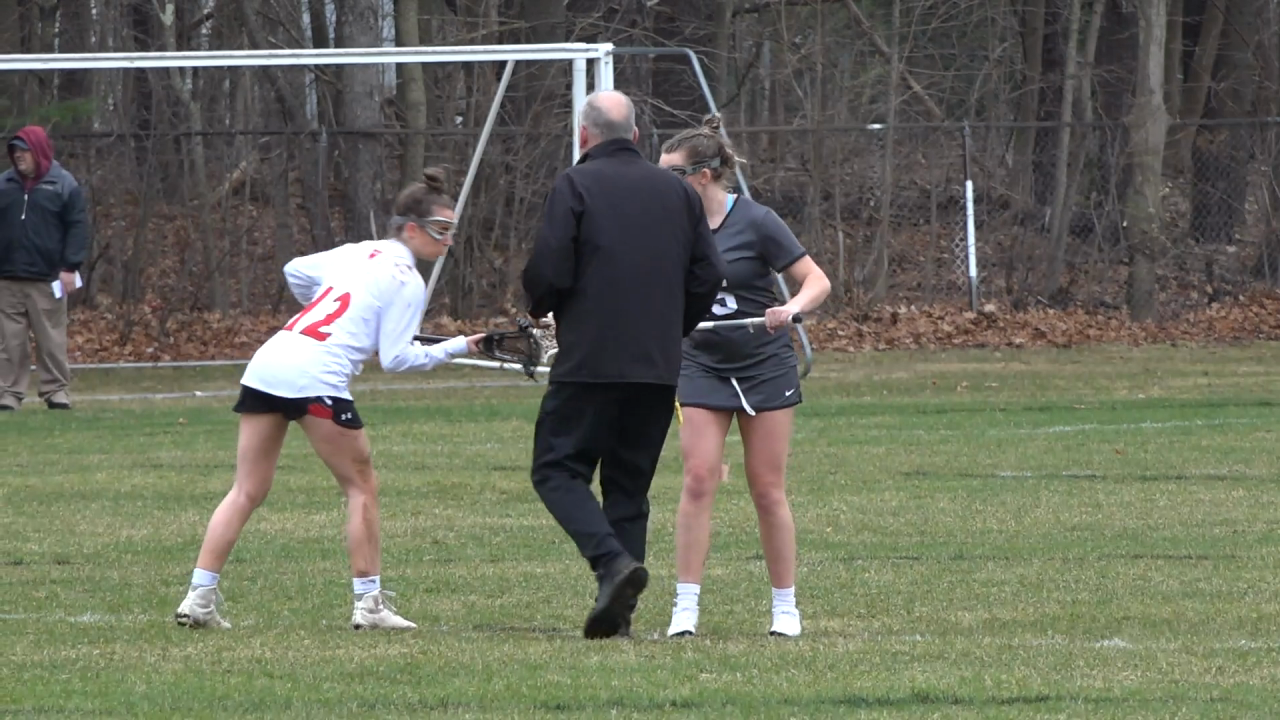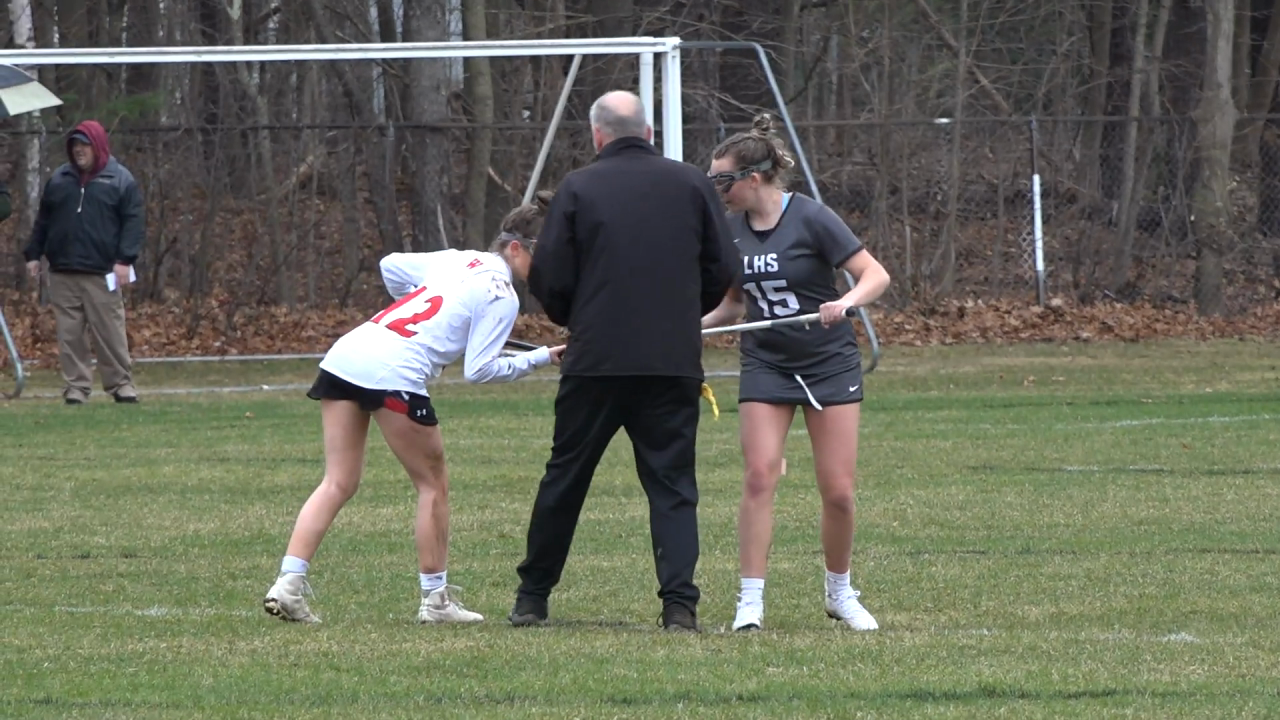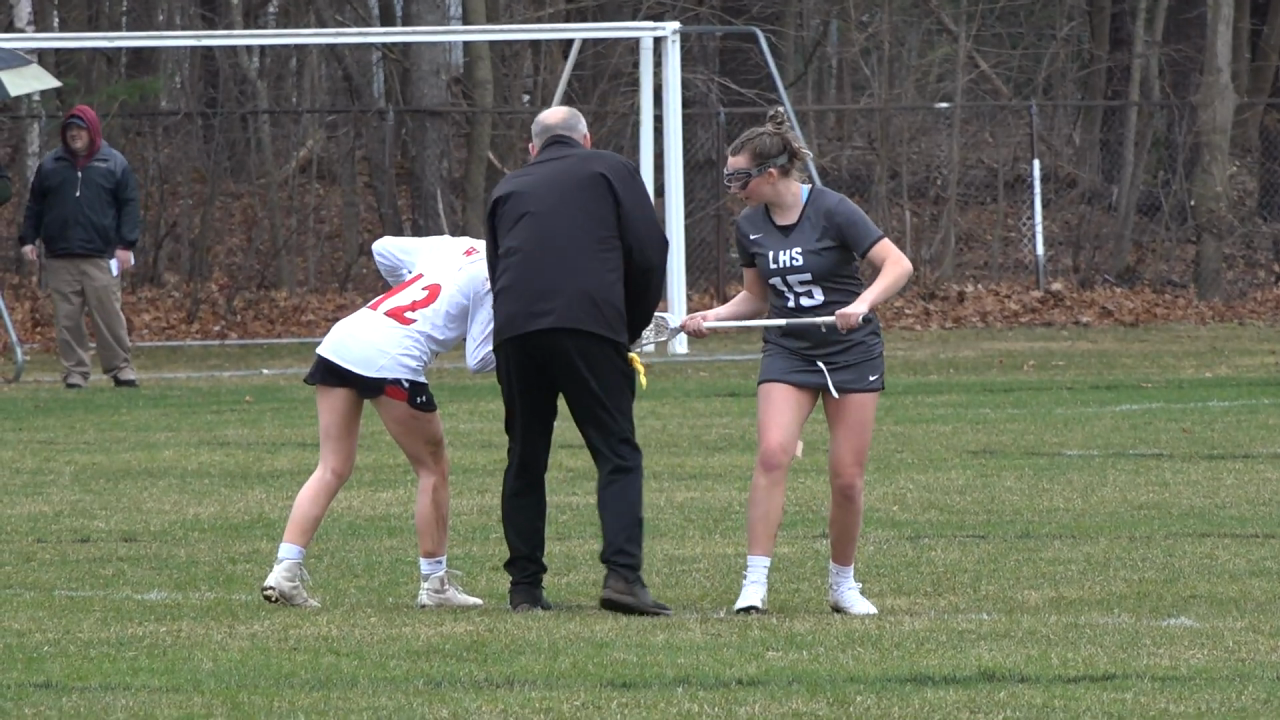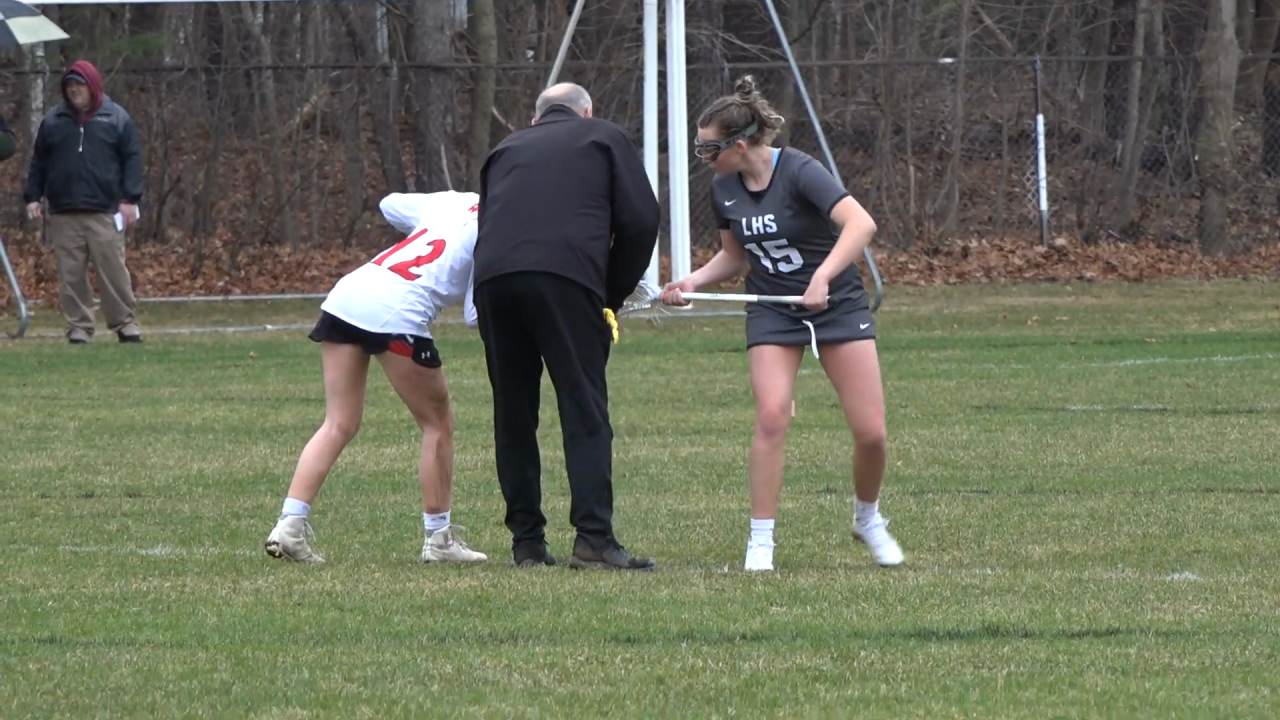
dt=0.4s
person 1, frame 1
left shoulder: (575, 185)
right shoulder: (678, 190)
left elbow: (548, 272)
right elbow: (708, 276)
left wrist: (540, 306)
left hip: (588, 363)
right hip: (657, 368)
left knee: (558, 471)
right knee: (629, 489)
right ankle: (617, 614)
person 1, frame 2
left shoulder: (577, 189)
right shoulder: (690, 183)
left elbow: (547, 279)
right elbow: (721, 272)
left wrist: (571, 317)
left hip: (594, 362)
right hip: (672, 363)
left knee: (565, 478)
right knee: (673, 486)
left ankle: (532, 596)
person 1, frame 3
left shoulder: (509, 188)
right shoulder: (612, 169)
right elbow: (647, 255)
right wrist: (633, 327)
left hip: (515, 329)
right hip: (589, 324)
left knee: (525, 459)
right knee: (617, 454)
left ankle: (525, 586)
person 1, frame 4
left shoulder: (506, 149)
right shoulder: (606, 137)
right elbow: (640, 222)
right wrist: (614, 294)
left hip: (493, 278)
right hip: (565, 276)
left knee: (514, 412)
right knee: (584, 411)
left ankle: (527, 541)
right ankle: (594, 539)
person 2, frame 1
left shoulder: (755, 220)
left elbow: (817, 280)
left wrist: (791, 308)
left hip: (765, 365)
right hip: (702, 366)
left knee: (768, 490)
right knee: (698, 482)
left ankle: (785, 606)
right ankle: (685, 606)
person 2, frame 2
left shoulder: (812, 218)
right shoulder: (729, 229)
left elbow: (876, 275)
left wrist: (846, 302)
right wrist: (699, 322)
left hip: (830, 362)
right hip: (766, 363)
left knee: (838, 489)
right knee: (760, 477)
left ankle: (840, 592)
right ankle: (750, 600)
person 2, frame 3
left shoulder: (832, 209)
right shoulder: (749, 224)
left elbow: (899, 266)
left wrist: (863, 303)
right wrist: (713, 315)
left hip: (852, 351)
right hip: (788, 351)
left knee: (847, 478)
right knee: (772, 453)
left ankle: (842, 584)
right ankle: (755, 581)
person 2, frame 4
left shoulder: (800, 170)
right shoulder: (722, 188)
left elbow: (862, 225)
left wrist: (822, 278)
right wrist: (691, 281)
left hip: (838, 305)
right hip: (771, 309)
left knee: (870, 429)
right knee: (771, 417)
left ankle: (868, 520)
right ankle: (760, 540)
person 3, frame 1
left shoulder: (358, 251)
right shoulder: (409, 281)
left elbow: (296, 270)
right elbow: (396, 358)
right wrist: (456, 347)
left hip: (266, 365)
right hip: (315, 378)
left knee: (247, 492)
right knee: (361, 486)
left ankle: (199, 597)
right ankle: (369, 604)
person 3, frame 2
left shoulder: (455, 259)
right shoulder: (502, 295)
left elbow: (390, 264)
right elbow: (479, 370)
right wrist: (541, 357)
left hip: (345, 354)
right hip: (394, 371)
left knee: (337, 483)
right knee: (432, 484)
left ankle: (289, 583)
right ankle: (436, 599)
person 3, frame 3
left shoulder: (452, 245)
left elbow: (383, 248)
right elbow: (479, 360)
left hip: (341, 341)
right hip: (391, 359)
left knee: (332, 470)
right knee: (432, 468)
left ankle: (285, 571)
right ankle: (435, 584)
person 3, frame 4
left shoulder: (456, 201)
left elbow: (390, 205)
right elbow: (474, 315)
left hip: (345, 297)
right hip: (395, 314)
left knee: (338, 425)
right knee: (438, 424)
left ankle: (289, 526)
right ankle: (439, 539)
person 4, frame 1
left shoulder: (64, 184)
left elbow: (78, 227)
left wrist: (70, 266)
left hip: (48, 279)
left knee: (52, 339)
left ankle: (55, 391)
person 4, frame 2
left shoulder: (120, 179)
right shoulder: (59, 178)
left elbow: (133, 221)
right elbow: (43, 220)
left wrist: (125, 259)
right wrist: (33, 253)
left hip: (102, 273)
right hip: (62, 273)
left knee: (109, 332)
right knee: (69, 334)
left ankle: (121, 384)
right ankle: (75, 386)
person 4, frame 3
left shoulder: (114, 162)
right shoulder: (50, 164)
left elbow: (129, 205)
right elbow: (35, 205)
left wrist: (126, 244)
right wrist: (28, 238)
left hip: (101, 256)
right hip: (60, 258)
left knee: (109, 315)
right knee: (67, 319)
left ankle: (121, 368)
right ankle: (75, 372)
person 4, frame 4
left shoulder: (116, 117)
right shoulder: (53, 120)
left elbow: (132, 159)
right elbow: (39, 162)
left wrist: (130, 198)
right wrist: (33, 196)
left hip: (105, 211)
right hip: (64, 214)
left knee: (114, 271)
right knee: (71, 275)
left ankle: (125, 324)
right ankle: (78, 328)
